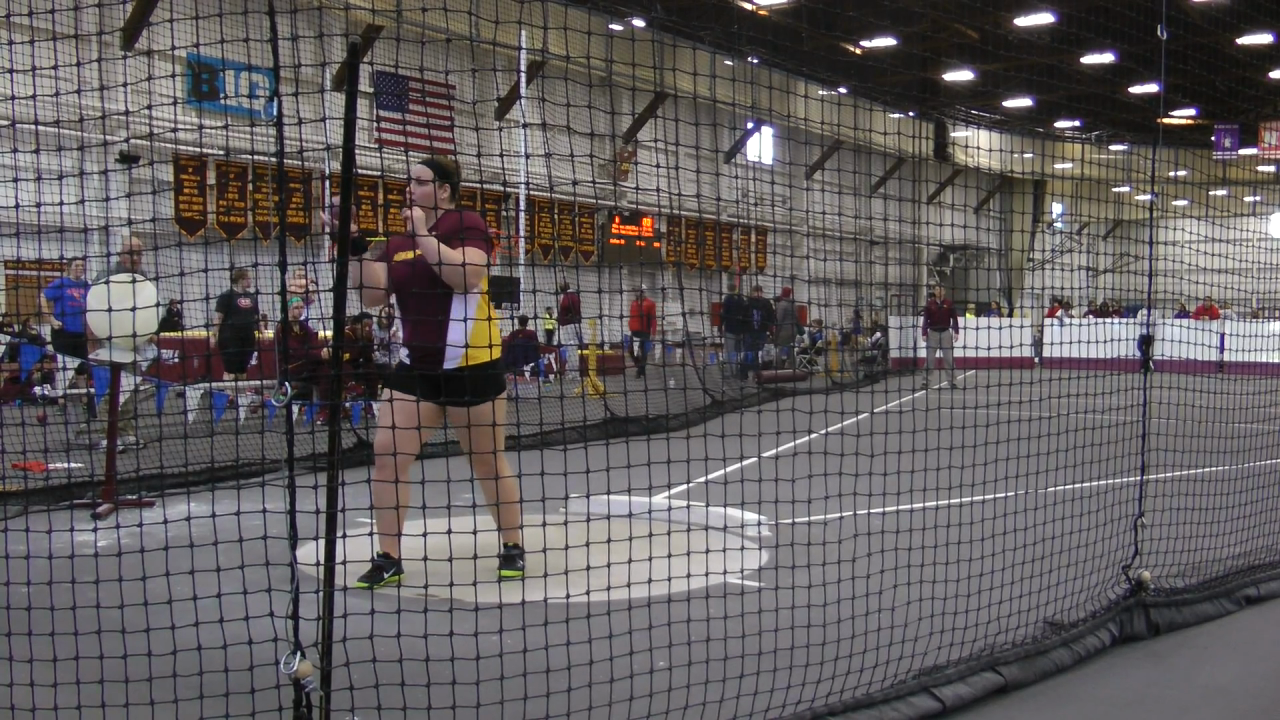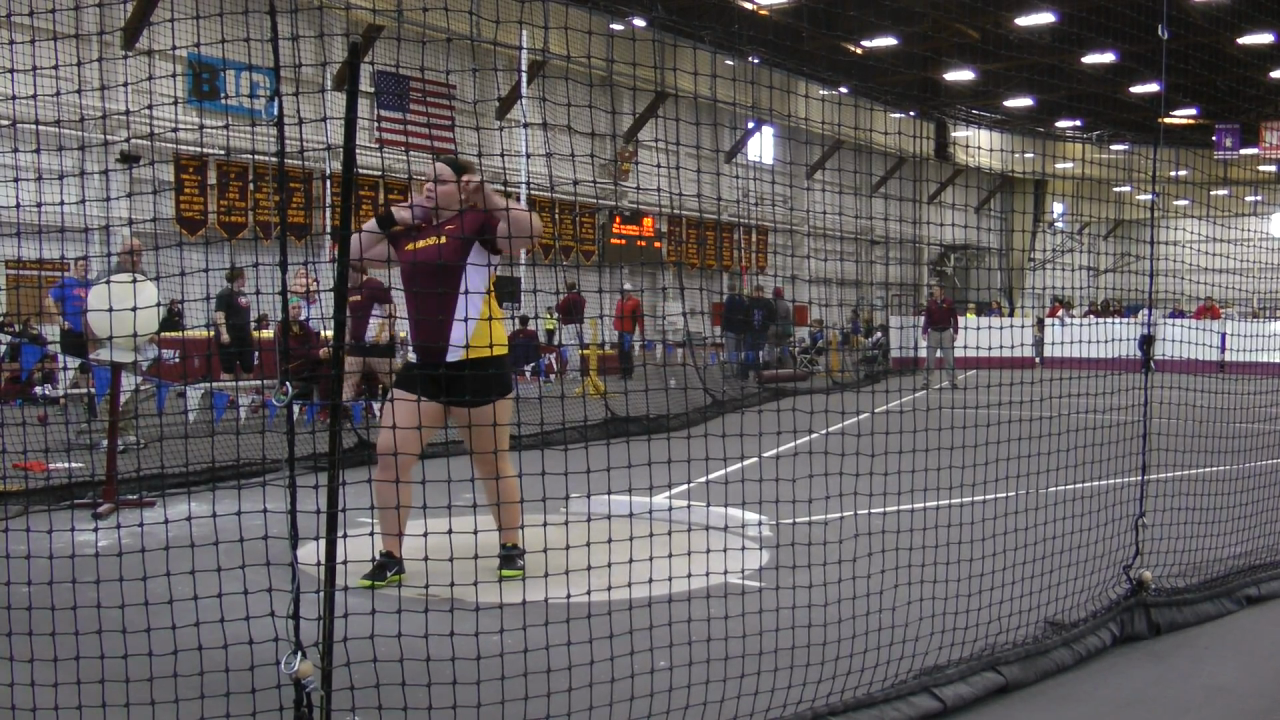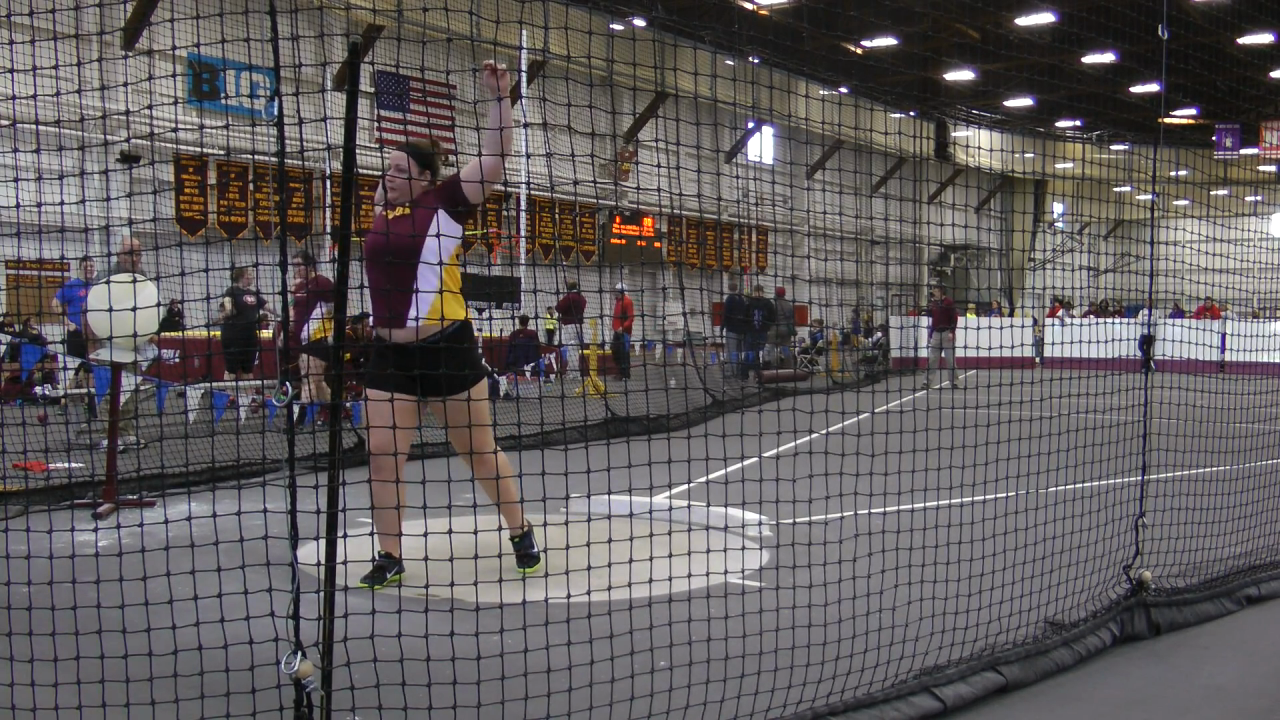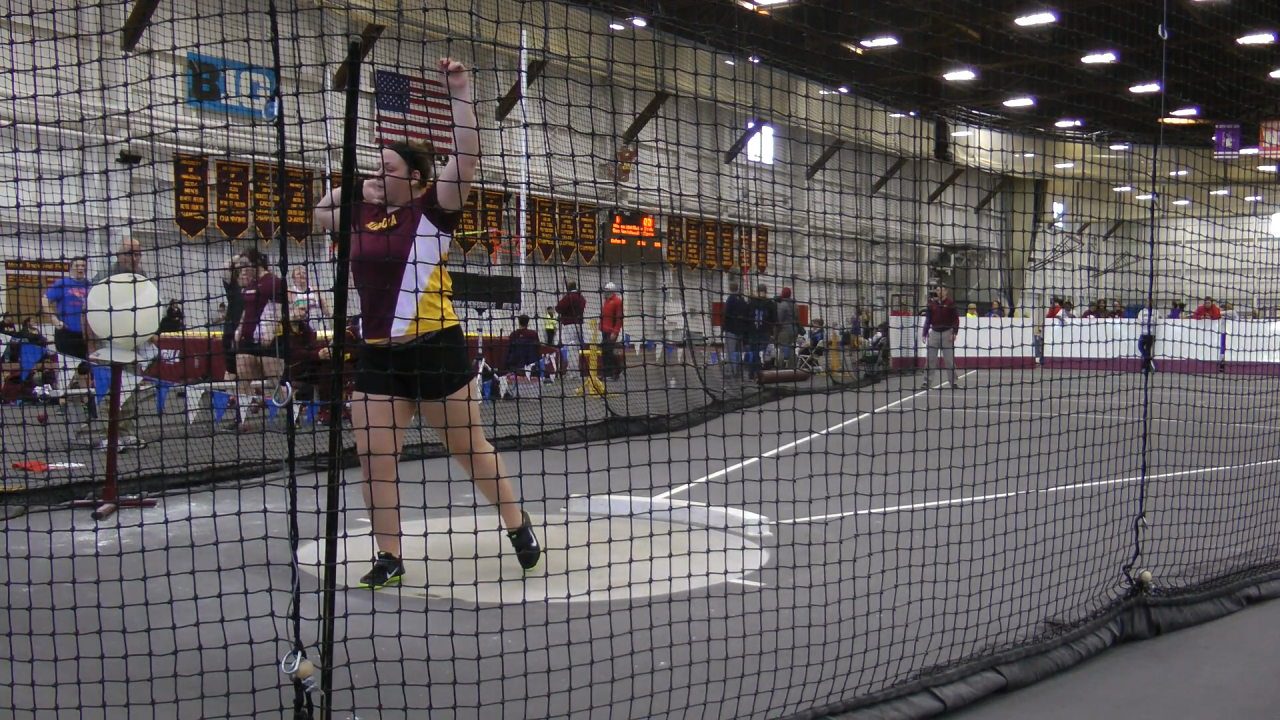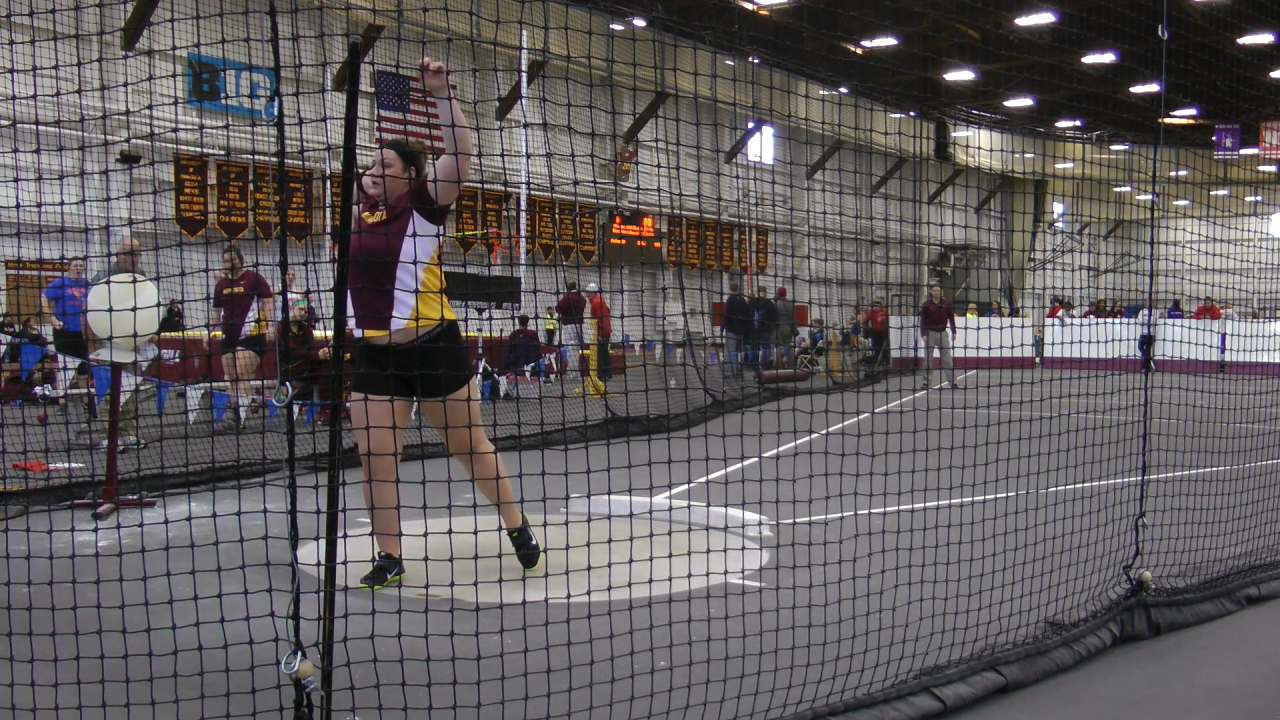
dt=0.7s
person 1, frame 1
left shoulder: (466, 223)
right shoulder: (398, 241)
left elbow: (466, 276)
right elbow: (372, 294)
left wrist: (425, 234)
right wrist: (354, 244)
left hip: (470, 363)
right hip: (415, 365)
left knee: (488, 460)
right knee: (387, 454)
left ankle: (512, 547)
right ankle: (389, 558)
person 1, frame 2
left shoulder: (478, 223)
right shoulder: (408, 234)
left elbow: (531, 228)
right elbow: (356, 252)
left wrist: (491, 197)
right wrist: (387, 216)
left hip: (478, 363)
right hip: (423, 363)
left knee: (491, 459)
right knee: (390, 454)
left ankle: (512, 546)
right ankle: (390, 558)
person 1, frame 3
left shoulder: (448, 201)
right shoulder: (386, 207)
left elbow: (494, 157)
right elbow: (369, 198)
left wrist: (497, 96)
right wrist: (383, 188)
left hip: (446, 348)
right hip: (390, 354)
left knee: (481, 453)
right knee: (383, 458)
left ankle: (521, 533)
right ankle: (390, 557)
person 1, frame 4
left shoulder: (433, 207)
right shoulder: (364, 211)
left elbow: (466, 157)
right elbow: (321, 214)
left wrist: (459, 94)
right wrist: (352, 191)
left hip: (436, 349)
right hip: (377, 356)
left knee: (472, 451)
right knee: (374, 461)
left ankle: (518, 526)
right ankle: (389, 557)
person 1, frame 5
left shoulder: (425, 203)
right shoulder: (364, 207)
left elbow: (459, 154)
left wrist: (443, 93)
right wrist: (361, 185)
left hip: (434, 347)
right hip: (375, 355)
left knee: (472, 448)
right knee: (374, 461)
left ankle: (517, 527)
right ankle: (389, 558)
